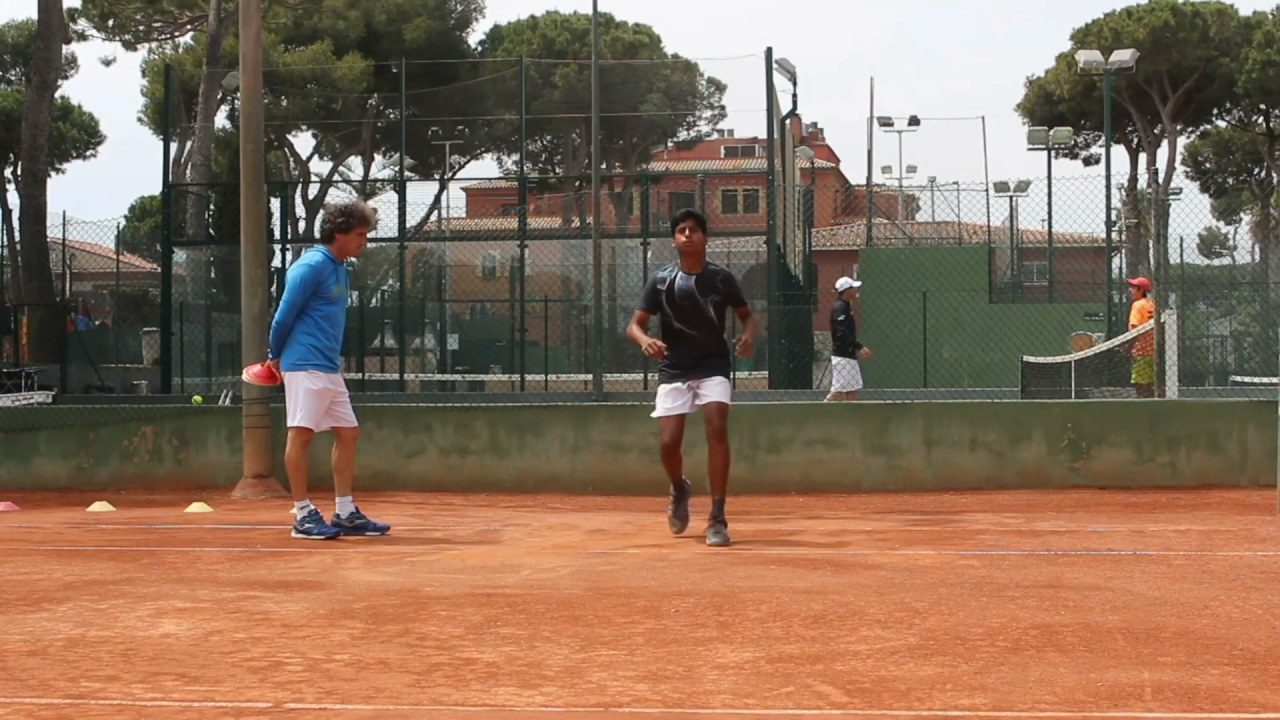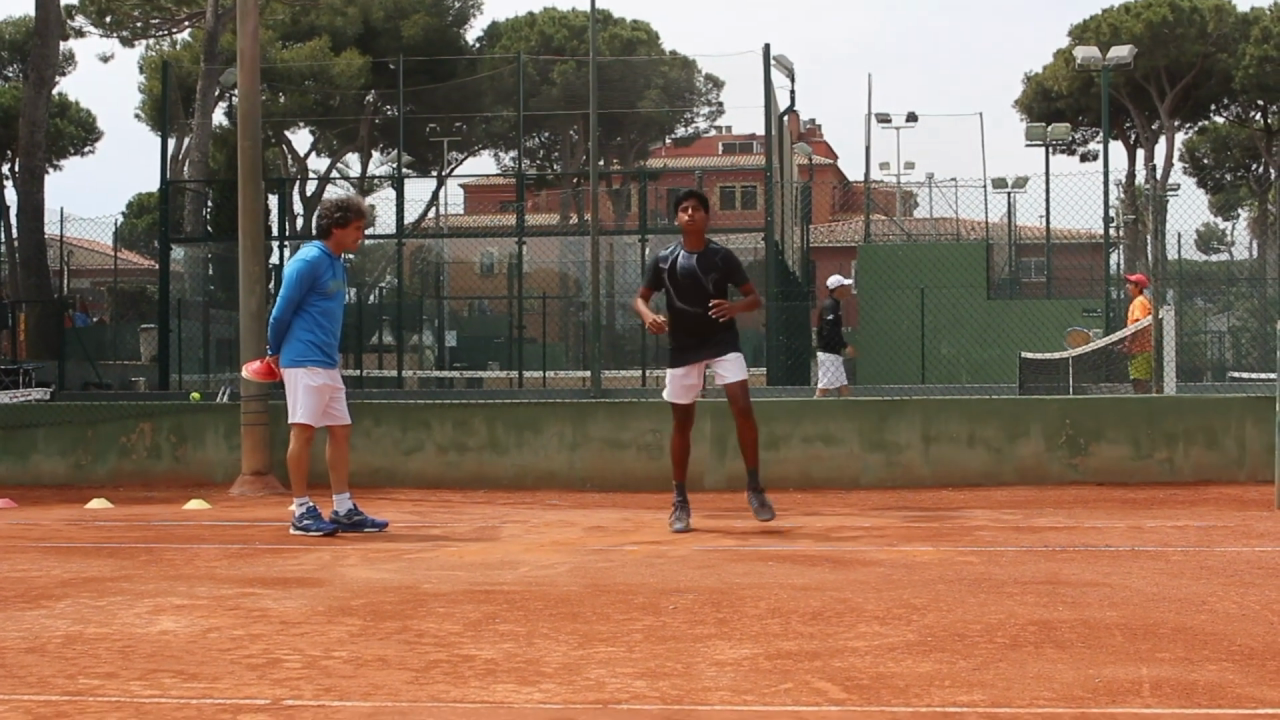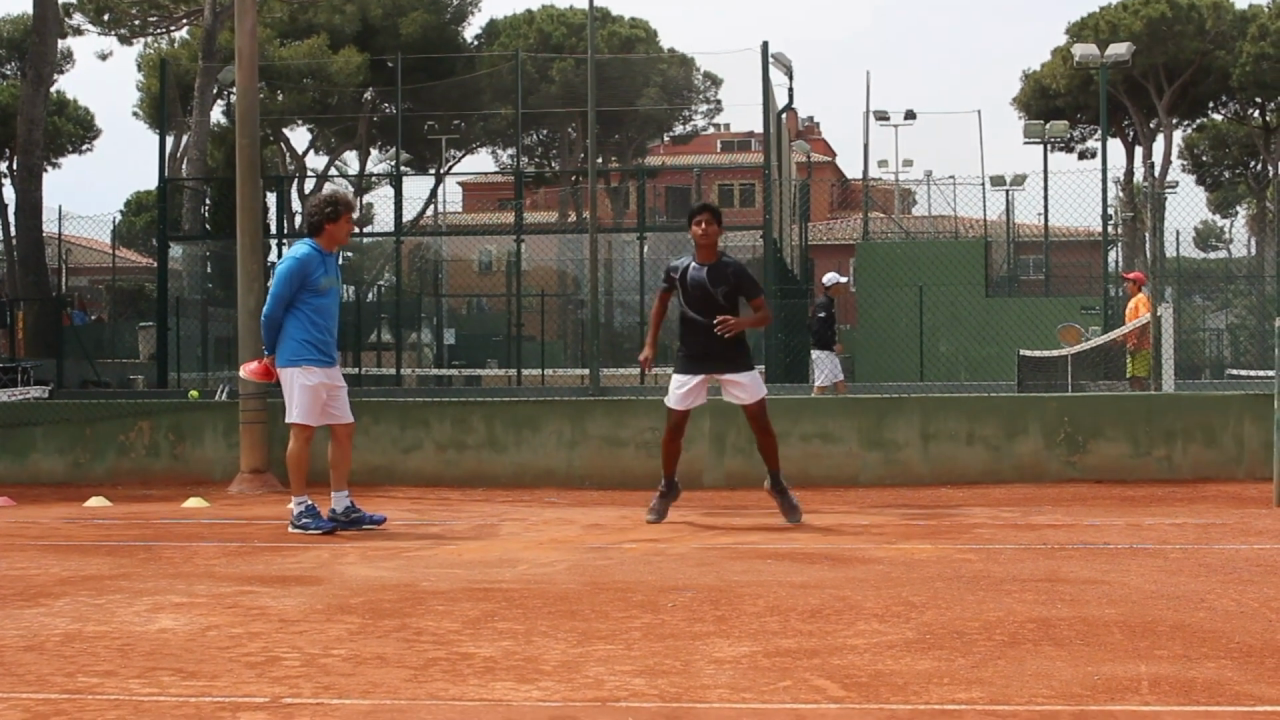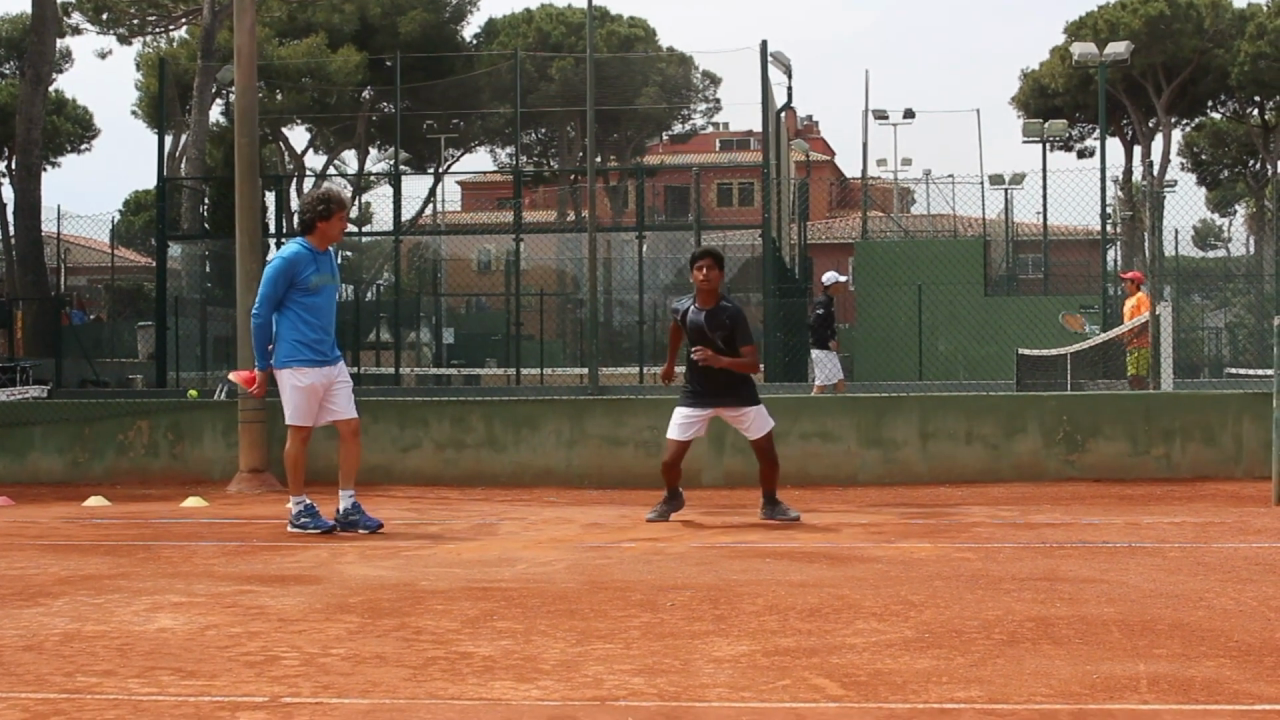
dt=0.2s
person 1, frame 1
left shoulder: (339, 267)
right shoulder: (312, 266)
right elbow: (284, 316)
right wrist: (275, 355)
left hip: (330, 368)
right hip: (306, 366)
left knee: (348, 434)
right knee: (301, 434)
left ankle: (346, 513)
right ankle: (303, 515)
person 1, frame 2
left shoulder: (336, 262)
right shoulder: (308, 261)
right elbow: (281, 312)
right wrist: (275, 352)
left hip: (328, 364)
right hip: (305, 362)
left knee: (340, 432)
right knee: (303, 431)
left ankle: (343, 509)
right ankle: (302, 511)
person 1, frame 3
left shoulder: (330, 258)
right shoulder: (298, 259)
right elbow: (271, 312)
right wrist: (272, 353)
left hip: (328, 362)
right hip: (302, 362)
left knee: (343, 431)
right knee: (303, 431)
left ankle: (341, 507)
right ankle: (300, 510)
person 1, frame 4
left shoulder: (329, 256)
right shoulder: (288, 259)
right elbow: (260, 313)
right wrist: (262, 365)
left hip: (332, 361)
right hip: (298, 363)
left knee: (350, 428)
right knee: (300, 432)
left ankle: (347, 507)
right ankle: (299, 509)
person 2, frame 1
left shoulder: (722, 278)
right shoulder: (660, 280)
left elbow: (747, 315)
right elbow: (634, 325)
left wrist: (748, 335)
right wrist: (646, 340)
left hip: (713, 365)
right hip: (674, 367)
left knee: (717, 430)
right knee: (669, 442)
left ankle: (717, 517)
right ankle: (679, 490)
person 2, frame 2
left shoulder: (723, 256)
right shoulder: (663, 259)
left elbow: (754, 297)
right elbow: (640, 298)
left wrist: (737, 306)
right wrist: (649, 316)
left hip: (723, 342)
right hip: (683, 348)
left knee: (742, 409)
right knee: (682, 423)
left ankle: (754, 487)
right ankle: (680, 498)
person 2, frame 3
left shoulder: (734, 269)
right shoulder: (676, 268)
left elbow: (765, 313)
right elbow: (661, 300)
left wrist: (743, 322)
right wrist: (650, 344)
left hip: (733, 356)
right hip: (691, 357)
left knee: (761, 422)
right knee: (673, 429)
left ankle: (776, 484)
right ankle: (668, 488)
person 2, frame 4
left shoulder: (732, 313)
right shoulder: (680, 307)
left elbow: (752, 364)
left wrist: (719, 360)
right wrist: (670, 362)
left hip: (738, 393)
right hip: (696, 394)
left knee: (767, 453)
right knee: (669, 461)
left ankle: (770, 503)
right ankle: (673, 498)
